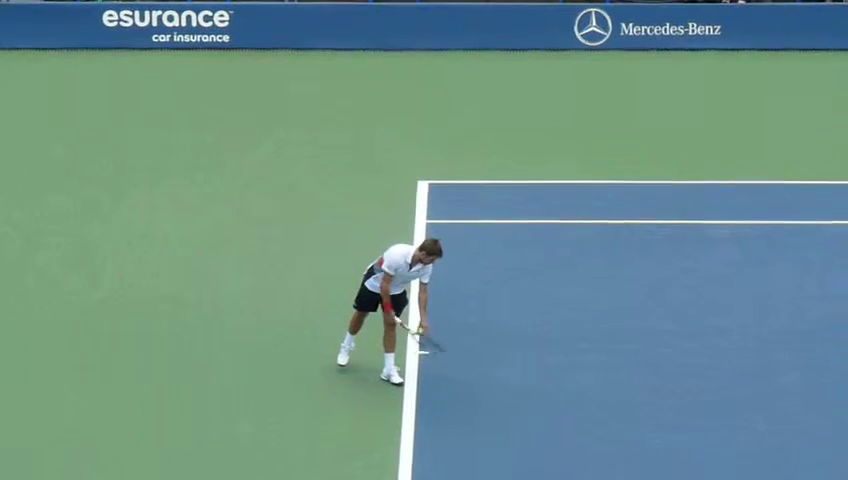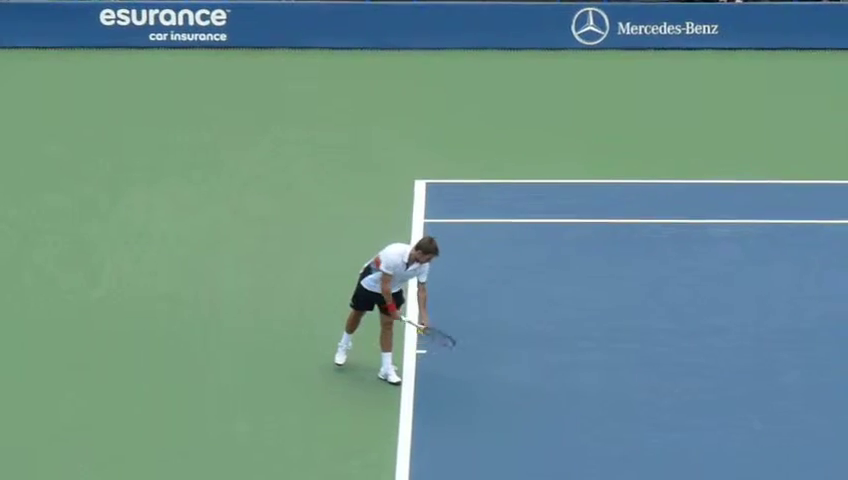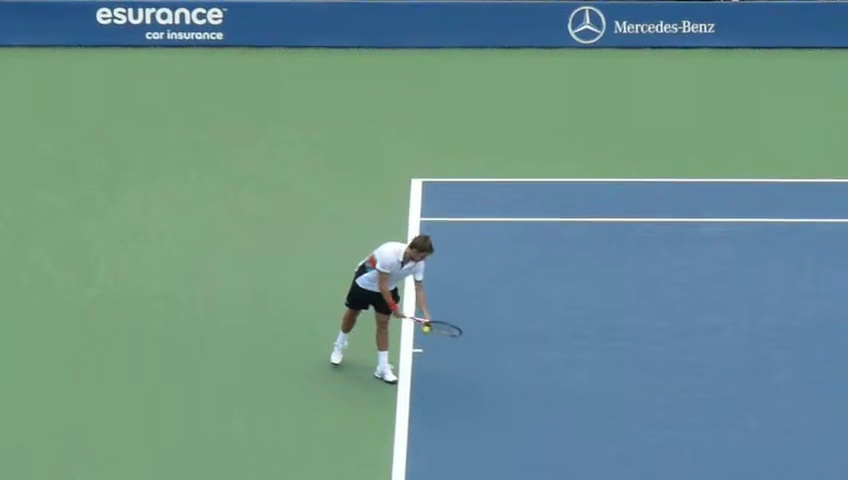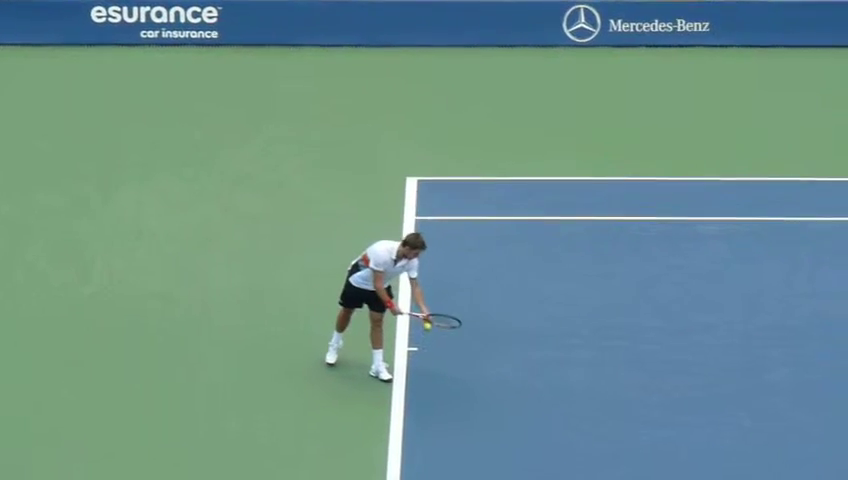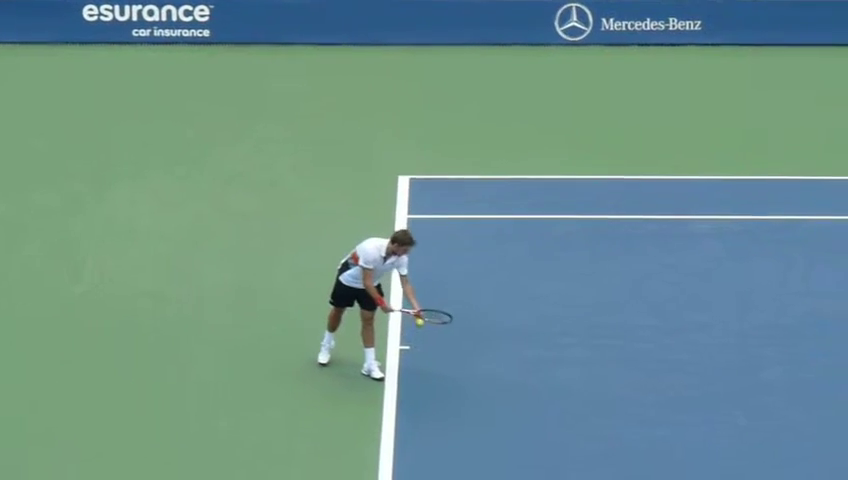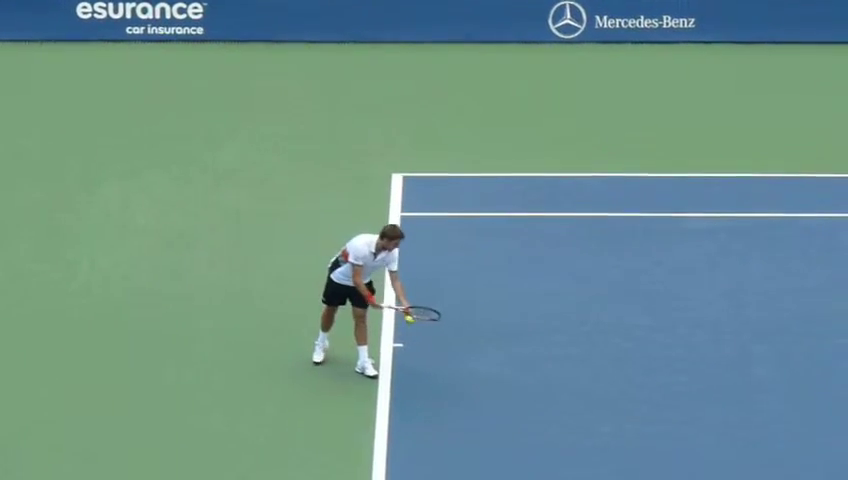
dt=0.1s
person 1, frame 1
left shoulder: (426, 266)
right shoulder: (397, 255)
left elbow: (423, 291)
right elbow: (385, 284)
left wrist: (423, 318)
right wrist: (387, 308)
left hip: (396, 292)
right hip: (373, 285)
left knee: (391, 325)
right knee: (360, 315)
left ankle: (389, 370)
right ankle: (347, 347)
person 1, frame 2
left shoulder: (423, 265)
right shoulder: (393, 254)
left elbow: (422, 290)
right elbow: (385, 285)
left wrist: (423, 316)
right wrist: (393, 308)
left hip: (393, 291)
right hip: (369, 284)
left knee: (387, 324)
right knee: (356, 314)
left ankle: (386, 369)
right ankle: (344, 346)
person 1, frame 3
left shoulder: (418, 263)
right shoulder: (388, 253)
left elbow: (419, 289)
right elbow: (383, 285)
left wrist: (426, 314)
right wrist: (394, 307)
left hip: (387, 288)
right hip: (364, 283)
left knee: (383, 323)
right knee: (352, 314)
left ankle: (383, 368)
right ankle: (340, 345)
person 1, frame 4
left shoulder: (412, 261)
right shoulder: (381, 252)
left elbow: (415, 286)
right elbow: (377, 283)
left wrist: (423, 309)
right wrist: (390, 305)
left hip: (380, 287)
right hip: (357, 281)
left knee: (377, 321)
right knee: (346, 312)
left ankle: (378, 366)
right ankle: (335, 345)
person 1, frame 5
left shoulder: (401, 258)
right shoulder: (370, 249)
left elbow: (405, 283)
right elbow: (366, 281)
left wrist: (415, 306)
right wrist: (381, 302)
left hip: (371, 285)
right hip: (347, 281)
left knee: (368, 320)
right knee: (337, 312)
left ankle: (370, 365)
right ankle: (327, 345)
person 1, frame 6
left shoulder: (391, 253)
right shoulder: (360, 246)
left elbow: (395, 280)
right elbow: (356, 278)
left wrist: (404, 302)
right wrist: (370, 298)
left hip: (362, 282)
right hip: (338, 278)
left knee: (360, 318)
right knee: (330, 311)
left ankle: (363, 362)
right ankle: (321, 344)
